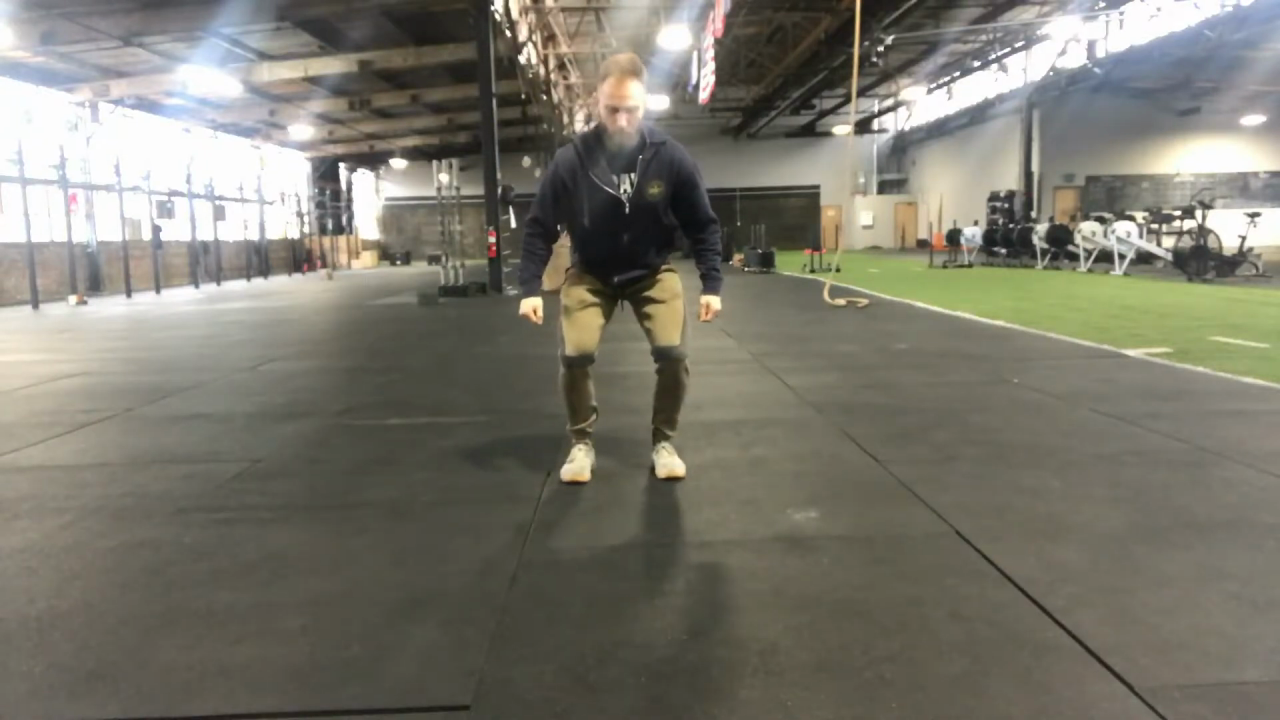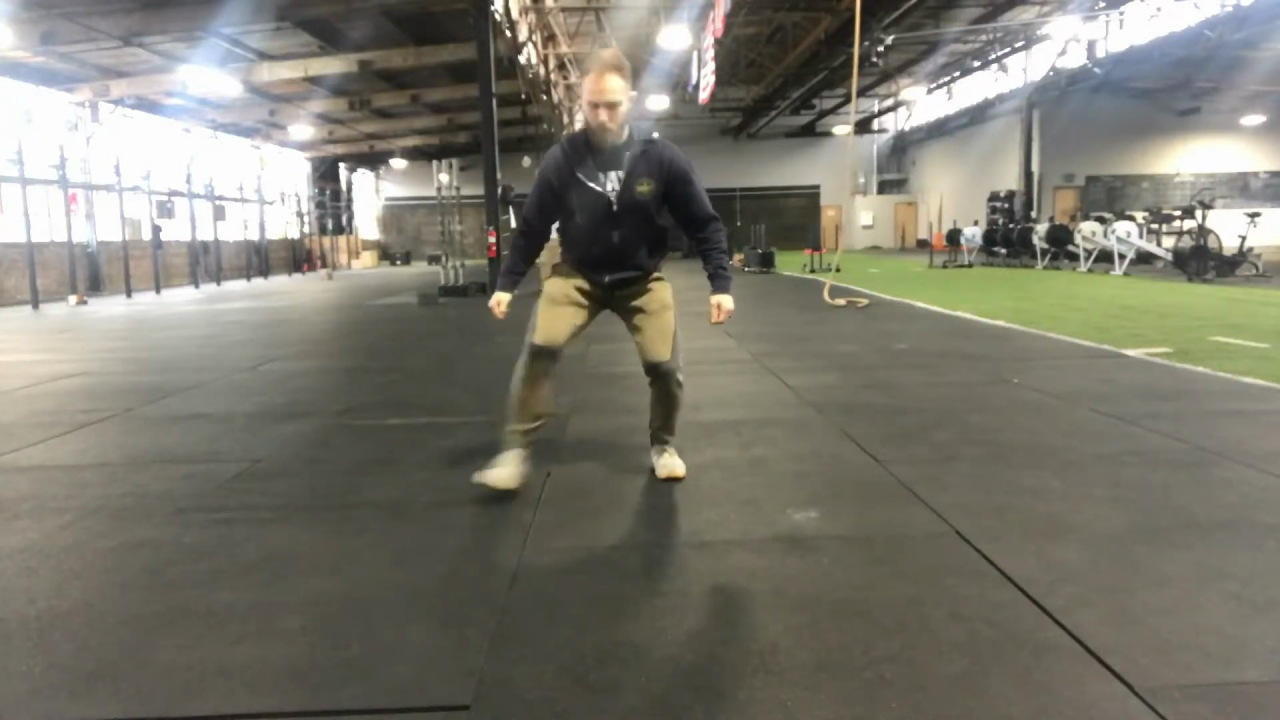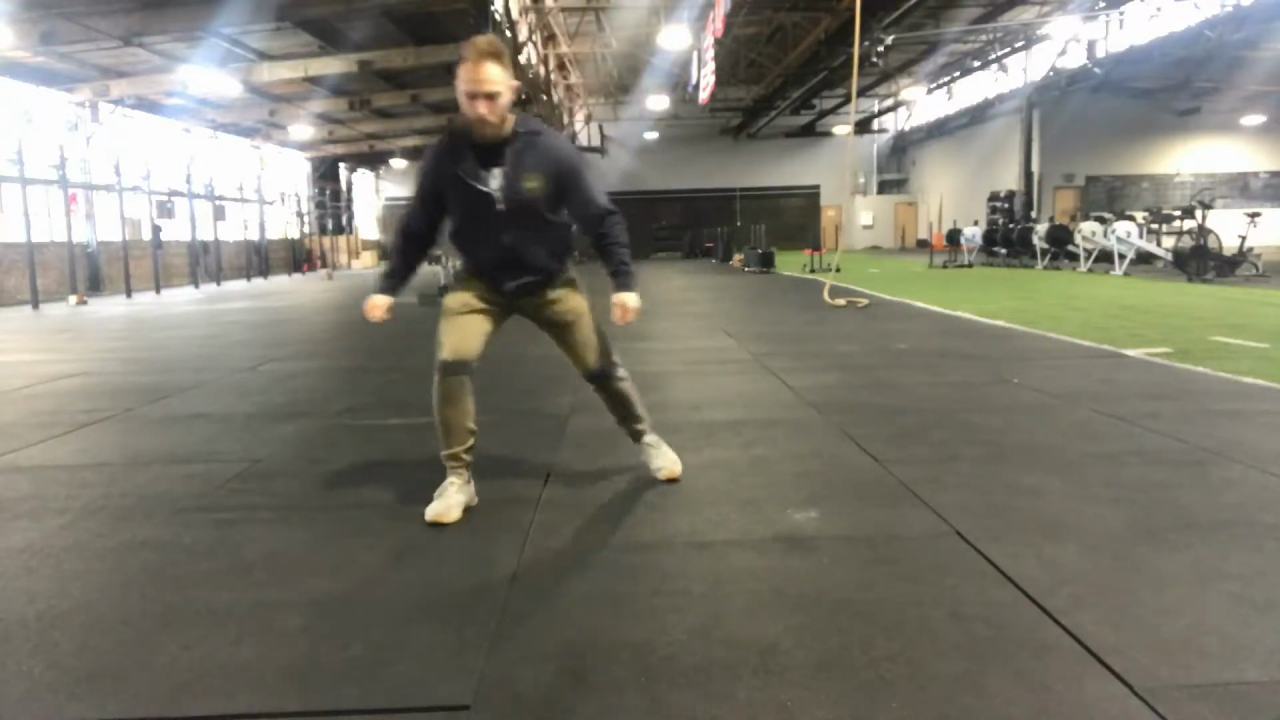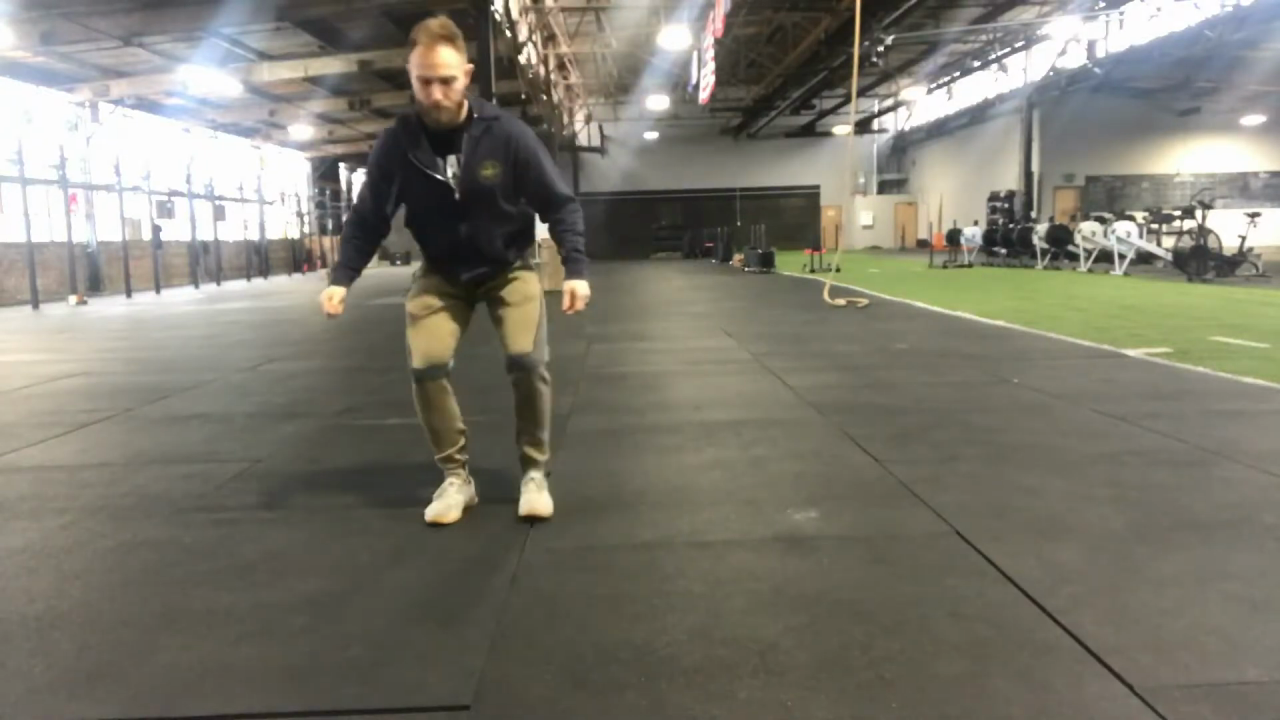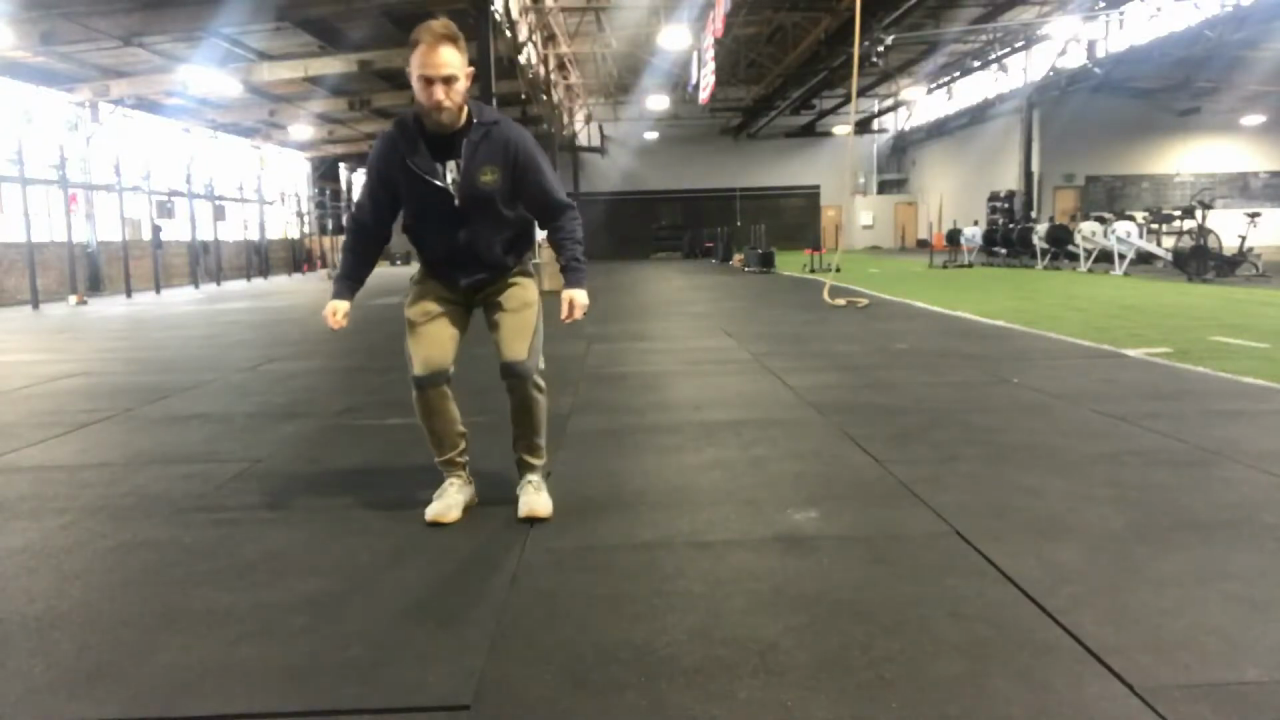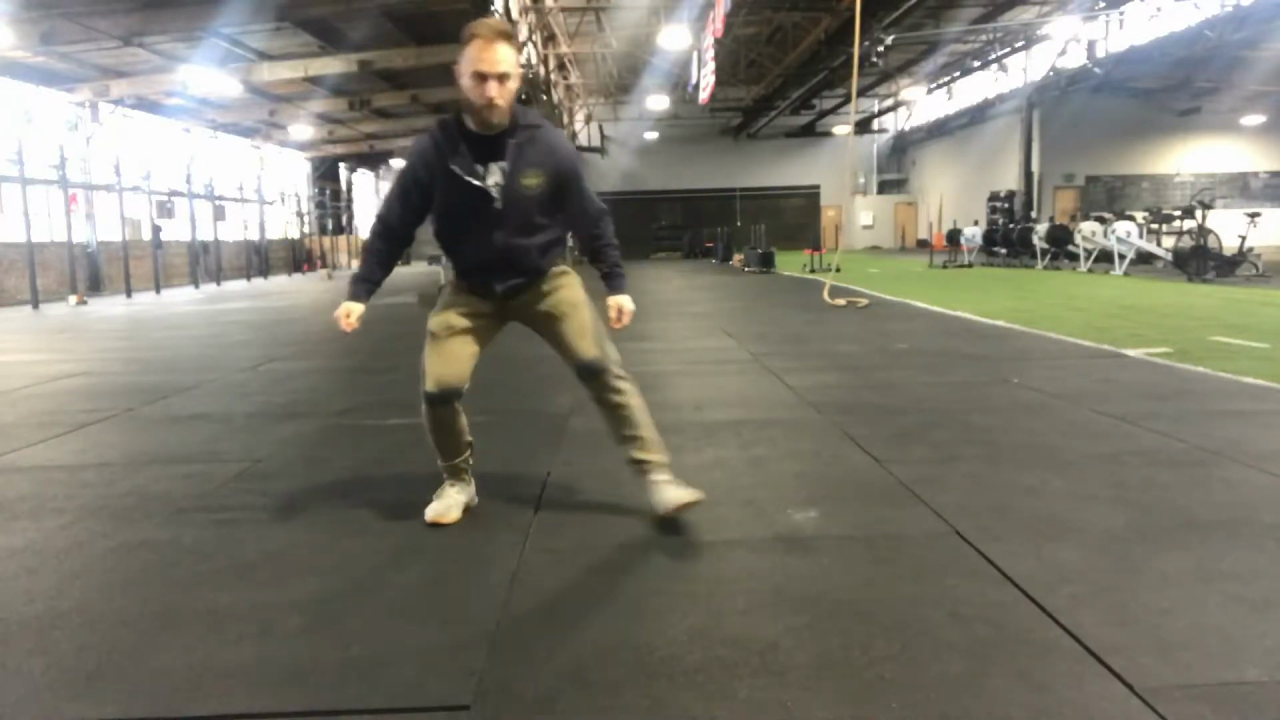
dt=0.4s
person 1, frame 1
left shoulder: (671, 158)
right shoulder: (571, 160)
left elbow: (703, 225)
right elbow: (540, 227)
left wrist: (711, 284)
right wrist: (530, 287)
left hip: (653, 273)
right hip: (590, 274)
left knee: (673, 354)
right knee: (575, 355)
left ankle: (663, 442)
right ankle: (582, 444)
person 1, frame 2
left shoulder: (660, 159)
right shoulder: (562, 160)
left elbow: (704, 223)
right elbow: (533, 225)
left wrist: (721, 284)
right wrist: (507, 282)
left hip: (640, 279)
right hip: (577, 274)
left knee: (663, 366)
right knee: (540, 348)
left ankle: (662, 445)
right ankle: (516, 449)
person 1, frame 3
left shoulder: (550, 150)
right shoulder: (446, 156)
left elbow: (601, 216)
right elbow: (417, 227)
left wrist: (624, 282)
right wrist: (389, 286)
left hip: (550, 280)
right hip: (480, 282)
left knee: (600, 367)
right knee: (452, 364)
left ankle: (644, 437)
right ankle: (458, 476)
person 1, frame 4
left shoulder: (508, 134)
right shoulder: (397, 143)
left elbow: (560, 203)
right elbow: (368, 217)
left wrist: (575, 268)
right wrist: (342, 278)
left hip: (509, 268)
right hip: (440, 274)
left knee: (527, 362)
right knee: (427, 367)
left ankle: (534, 472)
right ankle: (456, 477)
person 1, frame 5
left shoulder: (507, 139)
right shoulder: (394, 148)
left elbow: (558, 211)
right elbow: (368, 225)
left wrist: (574, 278)
right wrist: (343, 291)
left hip: (508, 273)
right hip: (438, 279)
left knee: (522, 368)
right knee: (428, 373)
left ankle: (532, 475)
right ankle: (456, 478)
person 1, frame 6
left shoulder: (546, 145)
right shoulder: (434, 151)
left elbow: (591, 218)
right elbow: (393, 226)
left wrist: (616, 285)
right wrist: (359, 292)
left hip: (546, 280)
right hip: (472, 289)
left knee: (602, 368)
right knee: (440, 385)
left ankle: (657, 476)
right ankle: (458, 481)
